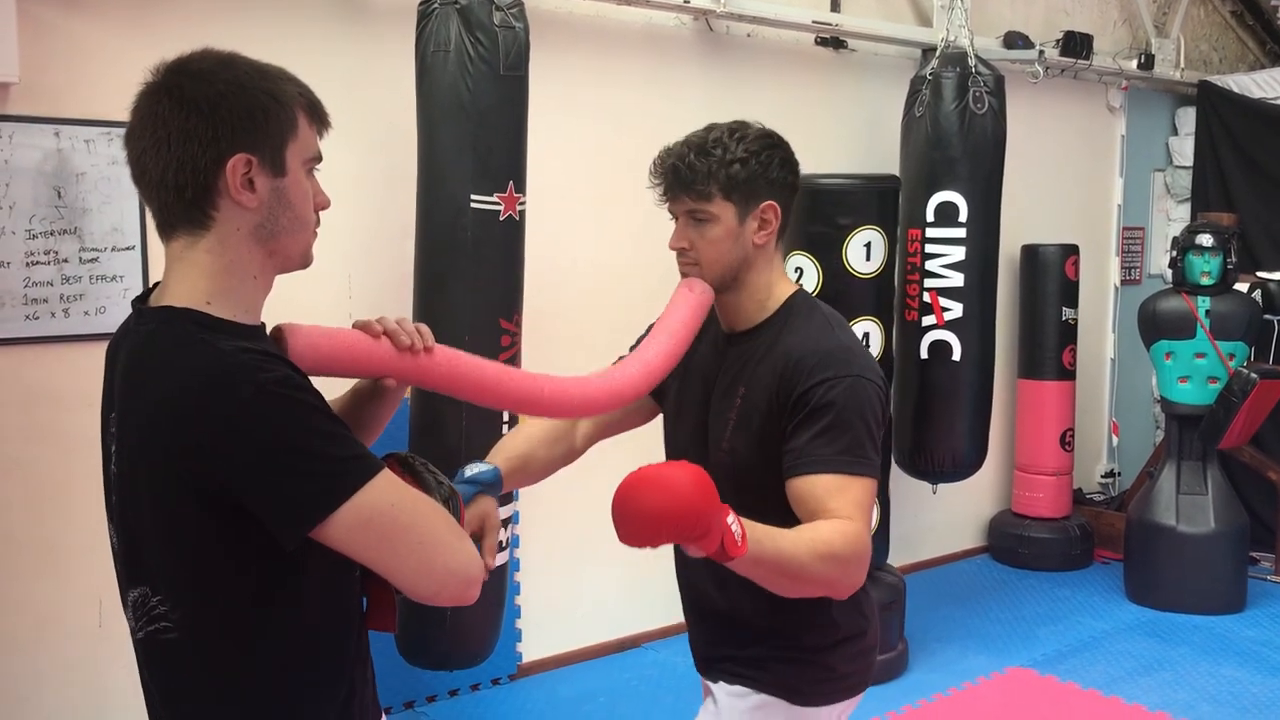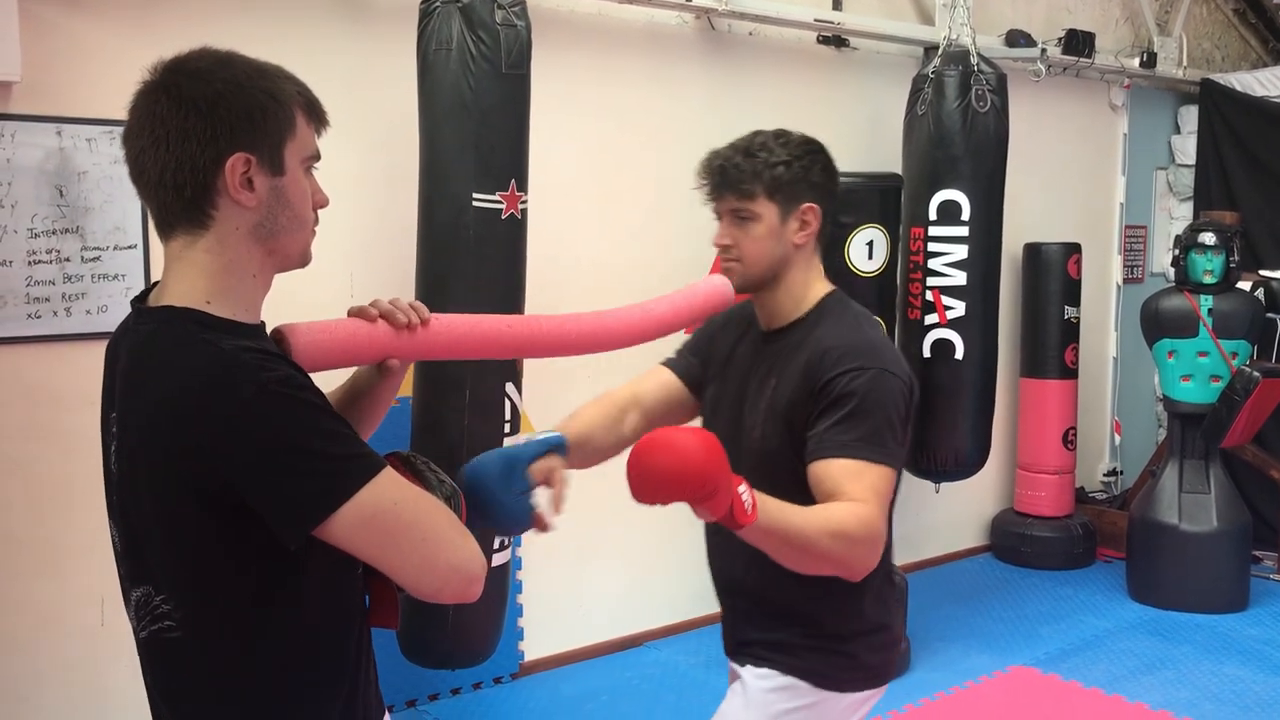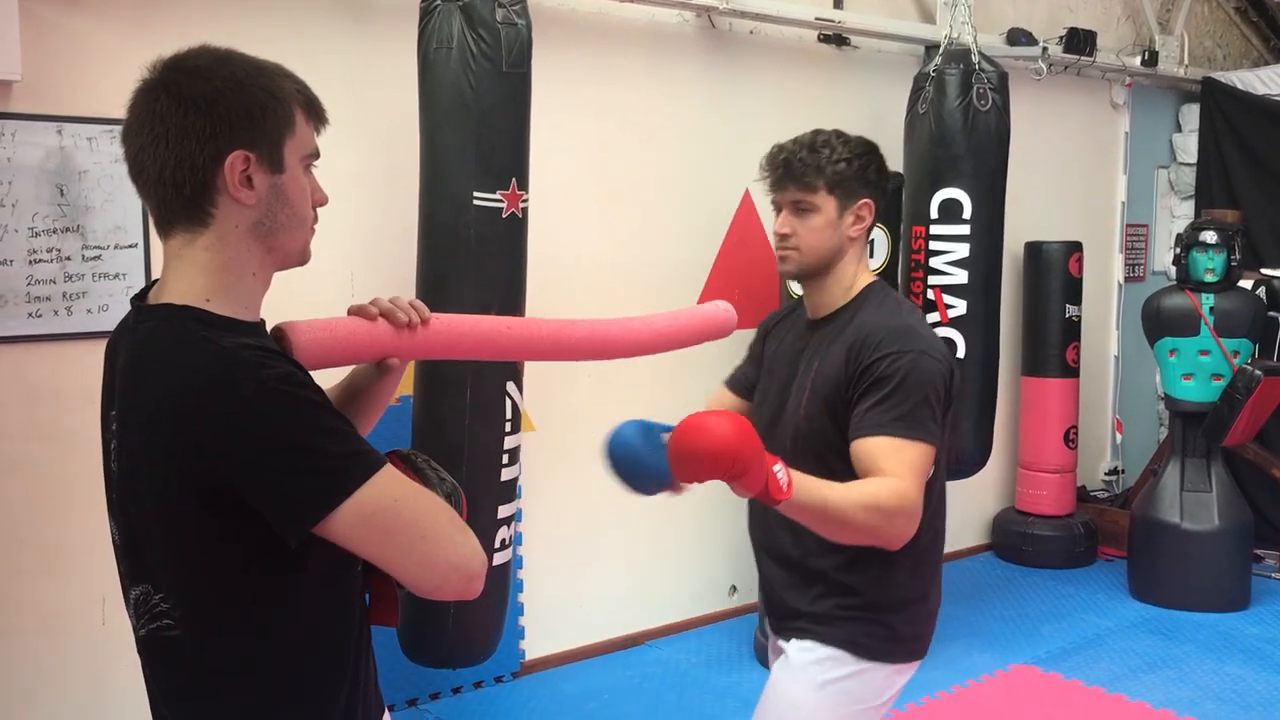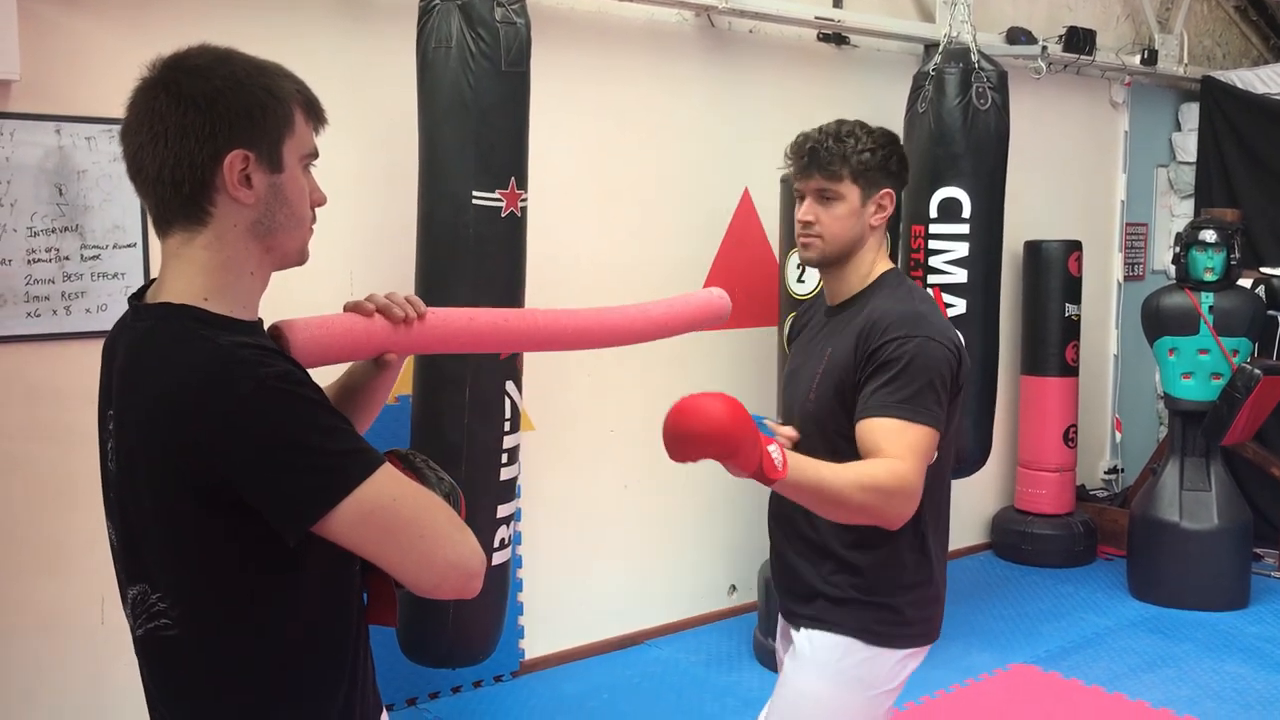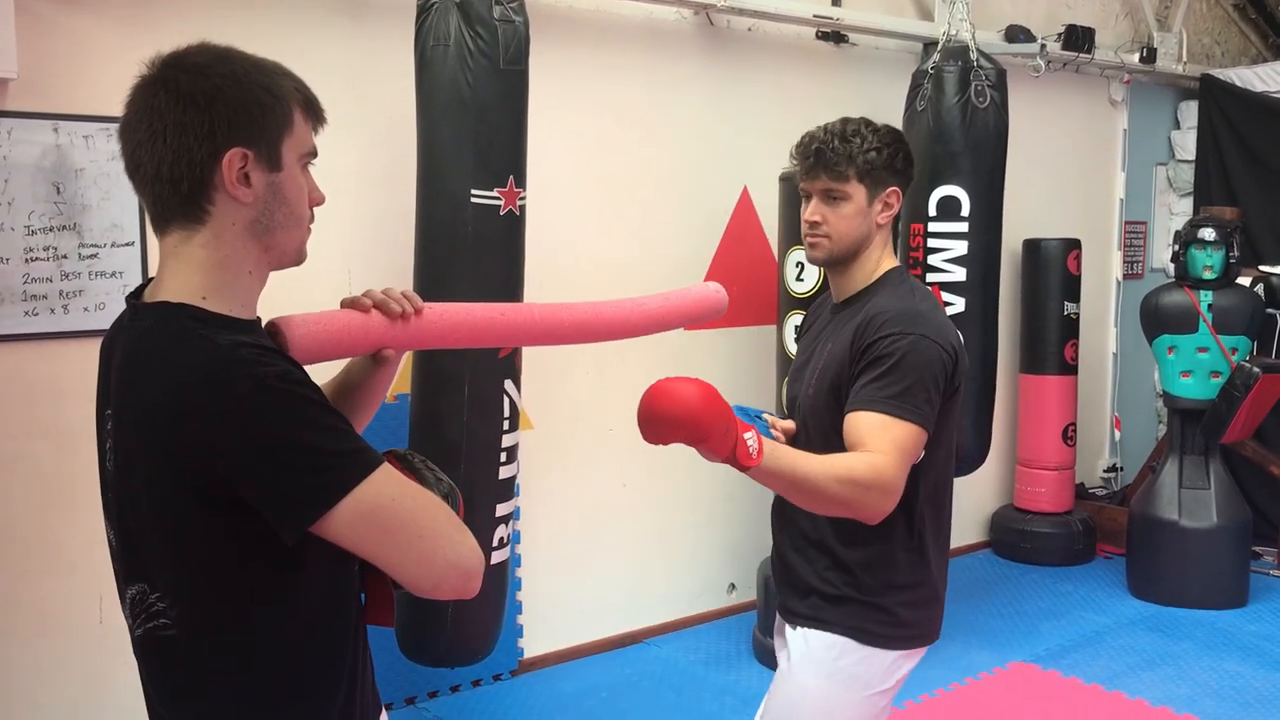
dt=0.2s
person 1, frame 1
left shoulder: (154, 343)
right shoulder: (231, 382)
left elbow: (297, 457)
right elbow: (450, 571)
left wrist: (379, 388)
right wrist: (403, 499)
person 1, frame 2
left shoulder: (151, 340)
right shoulder: (231, 380)
left elbow: (295, 454)
right elbow: (452, 567)
left wrist: (380, 374)
right wrist: (398, 494)
person 1, frame 3
left shoulder: (150, 337)
right shoulder: (232, 378)
left elbow: (300, 450)
right elbow: (453, 564)
left wrist: (379, 369)
right wrist: (398, 488)
person 1, frame 4
left shoulder: (149, 337)
right shoulder: (230, 376)
left elbow: (297, 449)
right elbow: (452, 563)
left wrist: (377, 367)
right wrist: (395, 490)
person 1, frame 5
left shoulder: (146, 337)
right shoulder: (228, 376)
left elbow: (297, 448)
right elbow: (451, 563)
left wrist: (374, 363)
right wrist: (394, 489)
person 2, frame 1
left shoulder: (828, 368)
right shoulder: (688, 333)
left elbow: (841, 559)
right elbow: (581, 416)
left wrist: (724, 536)
right wrist: (491, 476)
right hip: (740, 656)
person 2, frame 2
left shoulder: (858, 362)
right shoulder: (728, 331)
left elbow: (856, 542)
right elbow: (630, 407)
left wrist: (738, 505)
right wrist: (554, 451)
left hip: (817, 659)
right hip: (769, 644)
person 2, frame 3
left shoulder: (898, 348)
right shoulder: (782, 326)
left elbow: (892, 515)
right elbow: (717, 420)
left wrist: (772, 480)
right wrist: (677, 445)
left hip: (856, 635)
right hip: (800, 618)
person 2, frame 4
left shoulder: (907, 331)
right shoulder: (813, 315)
left elbow: (893, 492)
right wrist: (774, 437)
left hip: (864, 620)
right hip: (813, 605)
person 2, frame 5
left shoulder: (907, 329)
right shoulder: (825, 312)
left elbow: (872, 487)
left wrist: (741, 447)
right wrist: (780, 436)
left hip: (862, 620)
right hip: (817, 606)
